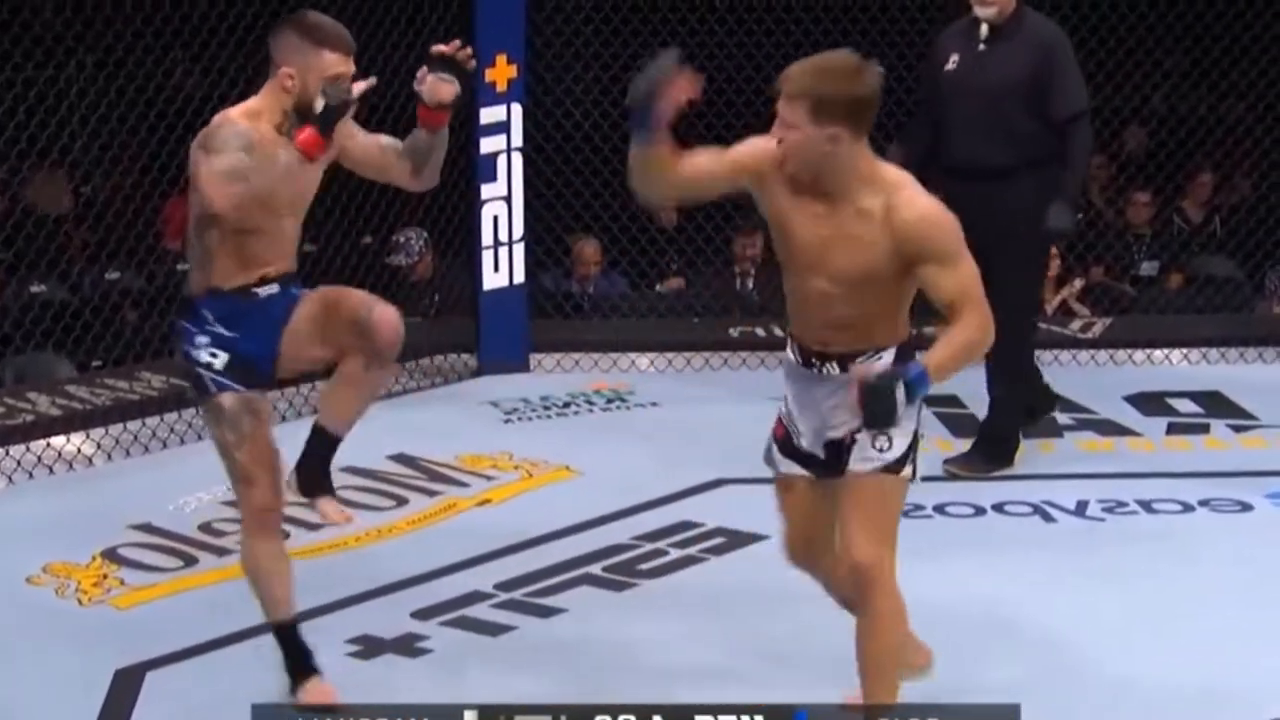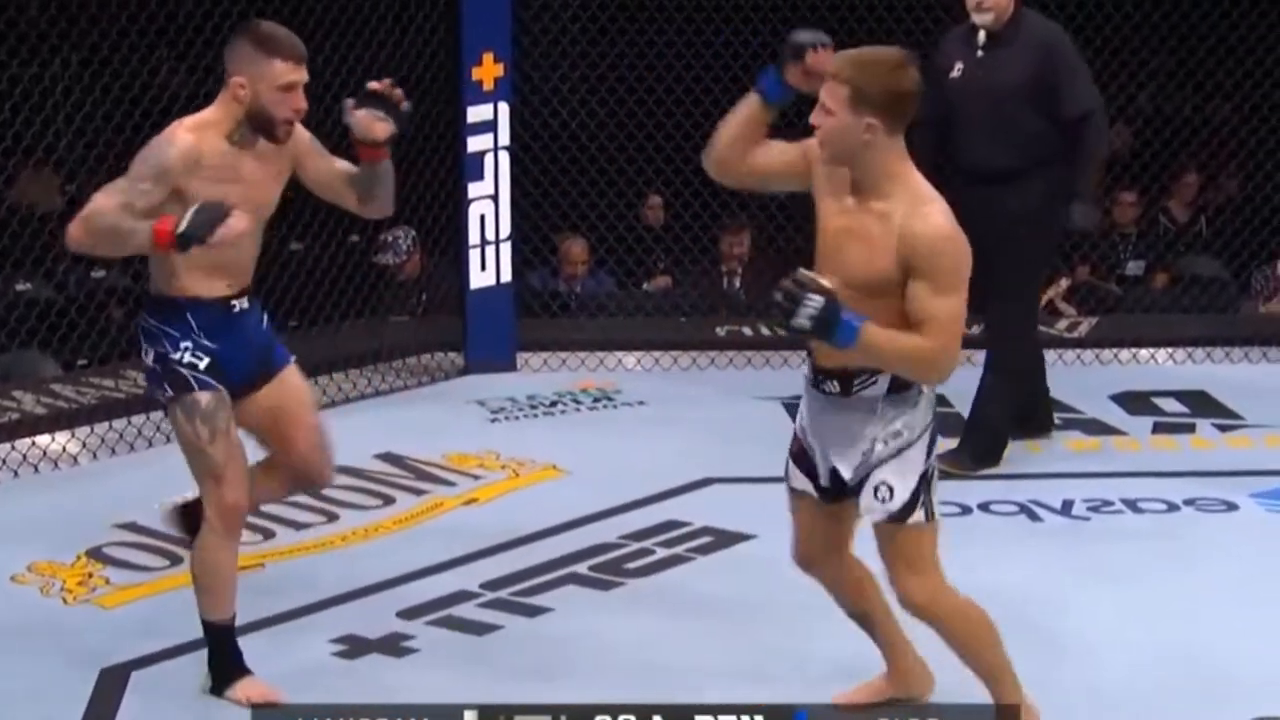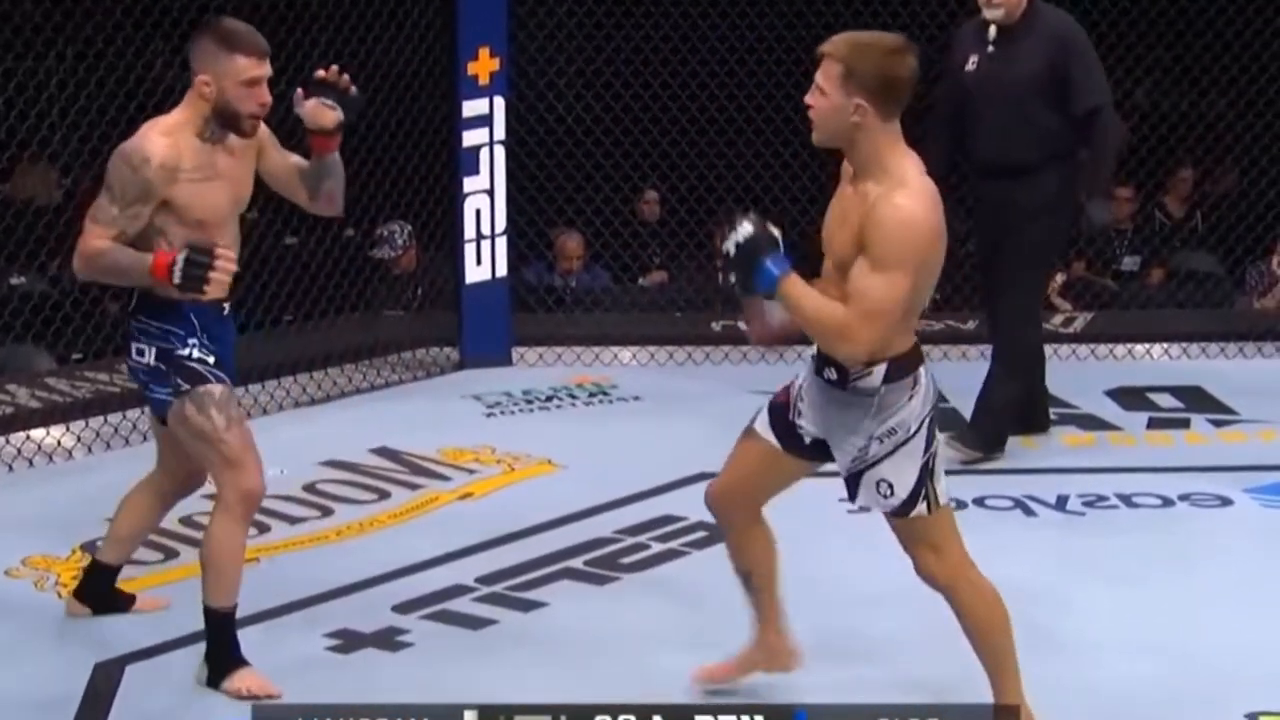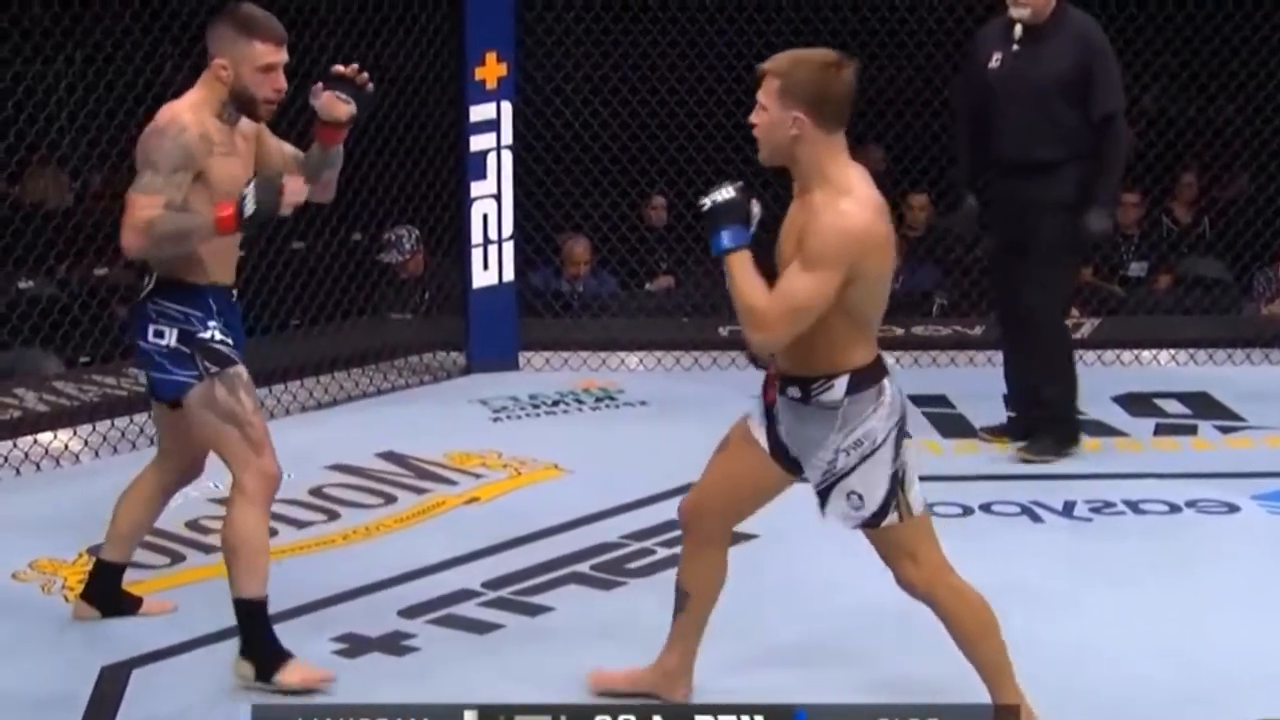
dt=0.2s
person 1, frame 1
left shoulder: (317, 125)
right shoulder: (232, 132)
left elbow: (418, 173)
right elbow: (229, 200)
left wrist: (437, 110)
right wrist: (317, 137)
left hip: (283, 307)
right hip: (222, 326)
left knee: (382, 325)
right knee: (262, 503)
left ankle: (315, 464)
right ankle: (300, 668)
person 1, frame 2
left shoulder: (287, 139)
right shoulder: (178, 150)
left elbow: (372, 203)
right elbow: (84, 233)
left wrist: (375, 144)
right wrist: (173, 232)
left hip: (242, 320)
right hip: (184, 333)
left knee: (308, 465)
right knee: (233, 498)
left ankle: (200, 518)
right ankle: (224, 667)
person 1, frame 3
left shoulder: (248, 136)
right shoulder: (151, 154)
left elbow: (325, 201)
right elbow: (88, 258)
left wrist: (325, 134)
right wrist: (168, 267)
left hip: (213, 324)
right hip: (171, 334)
left knee: (178, 476)
right knee: (244, 482)
left ankle: (95, 589)
right ankle: (222, 657)
person 1, frame 4
left shoulder: (245, 124)
right shoulder: (179, 129)
left elbow: (317, 188)
right elbow: (137, 236)
left wrist: (334, 126)
right wrist: (238, 212)
left hip: (204, 314)
right hip: (183, 318)
left knee: (177, 464)
right knee: (258, 472)
left ankle: (101, 589)
right ankle: (260, 651)
person 2, frame 1
left shoulder: (914, 214)
right shoulder: (769, 165)
left elbow: (977, 325)
right elbow: (658, 185)
left wrist: (909, 378)
right wrist: (649, 122)
left hip: (877, 387)
right hip: (802, 380)
left knee: (863, 562)
right knee: (807, 549)
left ankle: (880, 711)
right ankle: (899, 648)
person 2, frame 2
left shoulder: (929, 227)
right shoulder: (828, 162)
left elbow: (938, 356)
right elbow: (725, 163)
left wrist: (841, 327)
right wrist: (777, 84)
left hip: (888, 413)
right hip: (823, 400)
left knee: (923, 592)
right knee: (818, 556)
person 2, frame 3
left shoulder: (905, 210)
right shoulder: (857, 164)
left elbow: (858, 337)
left wrist: (771, 272)
right wrist: (782, 315)
left hip: (883, 399)
right hip: (822, 383)
left knee: (943, 565)
right knee: (727, 497)
right ankle: (771, 640)
person 2, frame 4
left shoulder: (847, 218)
right shoulder: (817, 184)
left elbow: (769, 333)
left wrist: (731, 238)
left hip: (849, 411)
right hip: (792, 399)
left knee: (922, 572)
right knee: (699, 516)
person 3, frame 1
left shoulder: (1043, 40)
right shoulder: (951, 41)
left elbow: (1075, 126)
right elbow: (926, 123)
left wrist: (1064, 199)
left hip: (1021, 201)
right hip: (962, 197)
left knee: (1011, 319)
left ankle: (997, 442)
right ankle: (1031, 396)
person 3, frame 2
left shoulder: (1045, 41)
right shoulder: (953, 47)
left elbow: (1088, 122)
right elbow: (931, 128)
left wrist: (1083, 196)
left hip: (1031, 200)
right hip: (975, 199)
left knee: (1010, 317)
right knee: (996, 313)
left ankle: (983, 441)
right ankle: (1031, 412)
person 3, frame 3
right shoulder: (967, 39)
left elbow: (1098, 117)
right elbow: (946, 119)
left wrist: (1097, 192)
right wrist: (934, 185)
left hip: (1044, 191)
right hip: (990, 191)
left knee: (1017, 307)
right knee: (1000, 305)
left ankle: (989, 428)
right ankle: (1028, 410)
person 3, frame 4
left shoulder: (1083, 37)
right shoulder: (990, 39)
left elbow: (1111, 126)
right elbow: (972, 119)
left wrist: (1102, 202)
right wrist: (970, 186)
left hip: (1062, 193)
right hip: (1006, 190)
left knee: (1042, 305)
right knee: (1011, 307)
left ankle: (1058, 427)
right ankle: (1028, 414)
